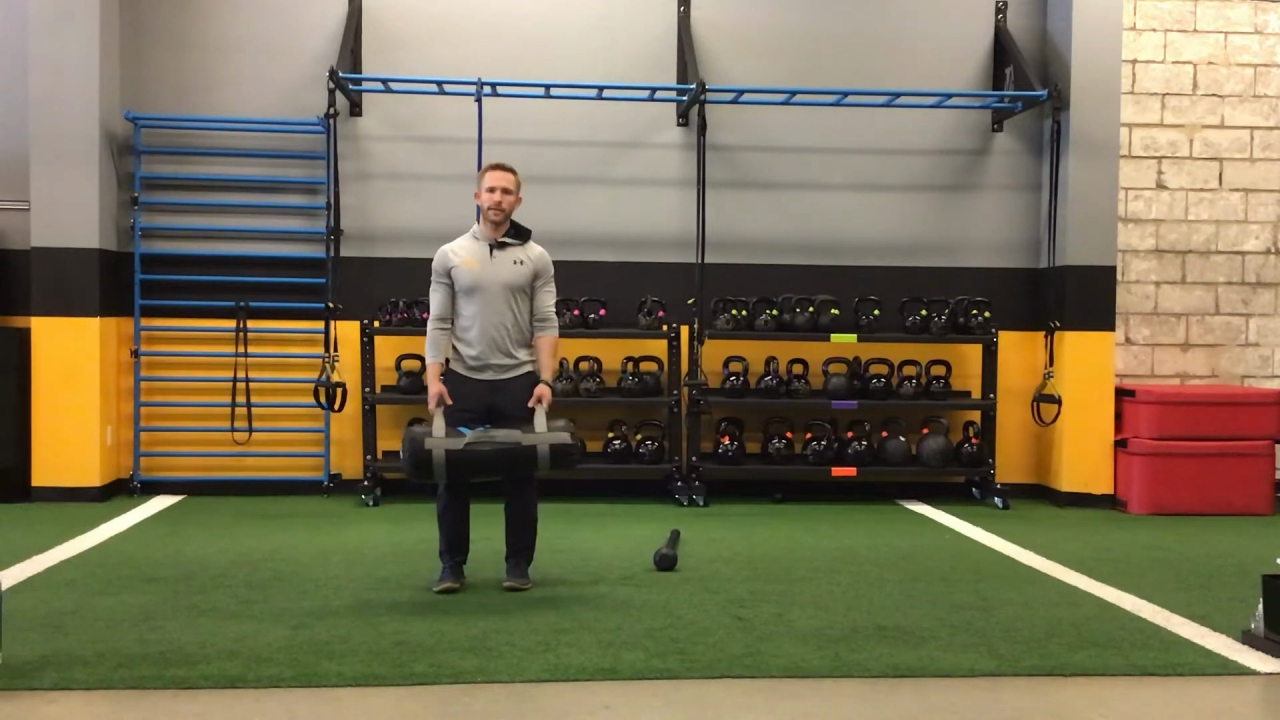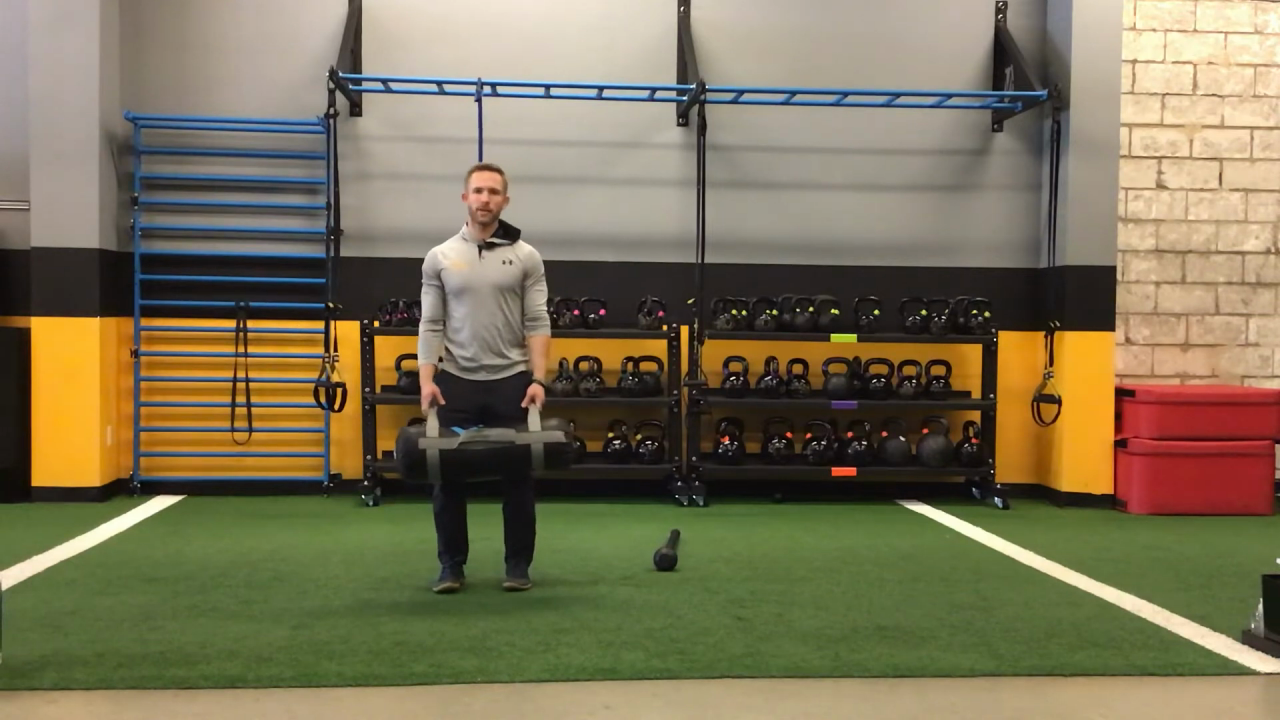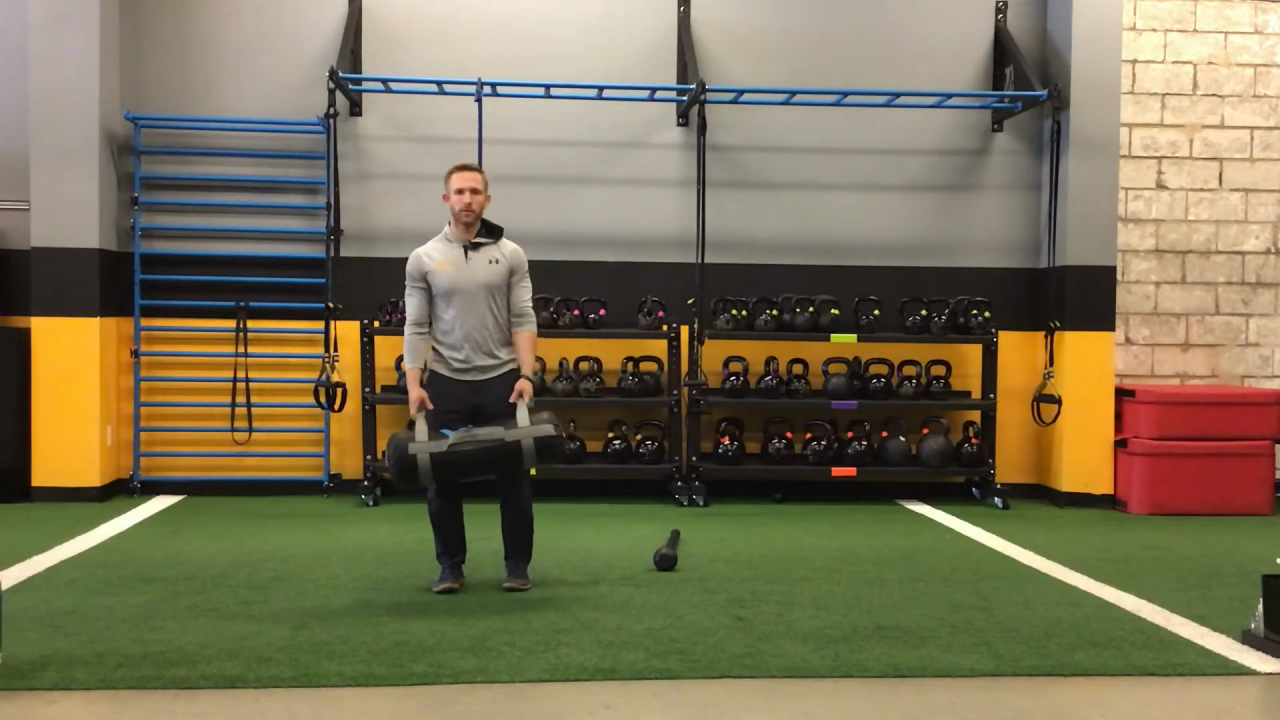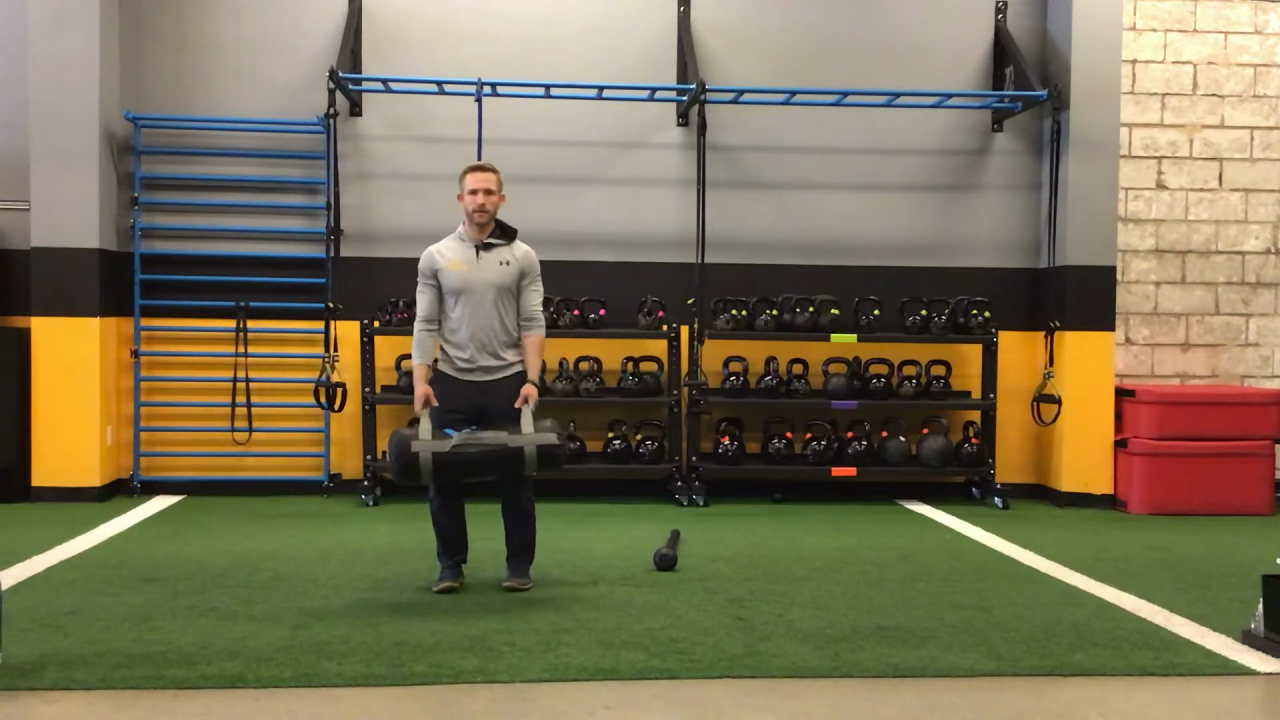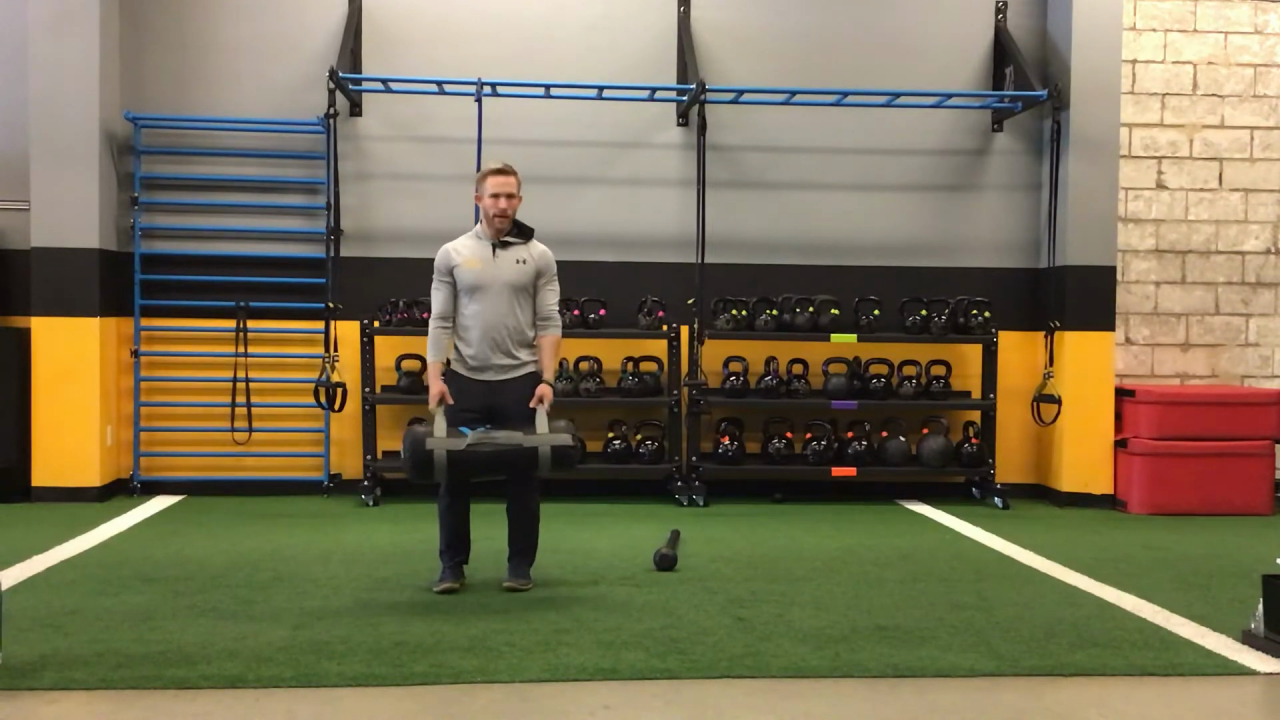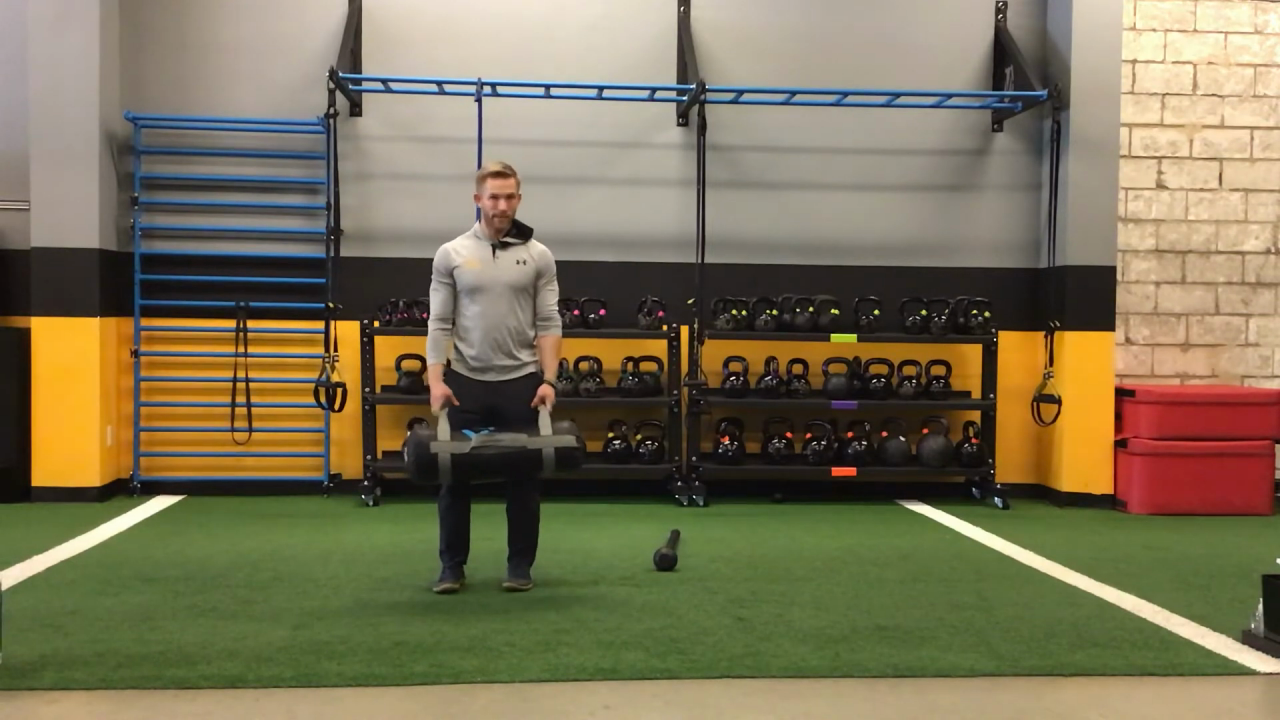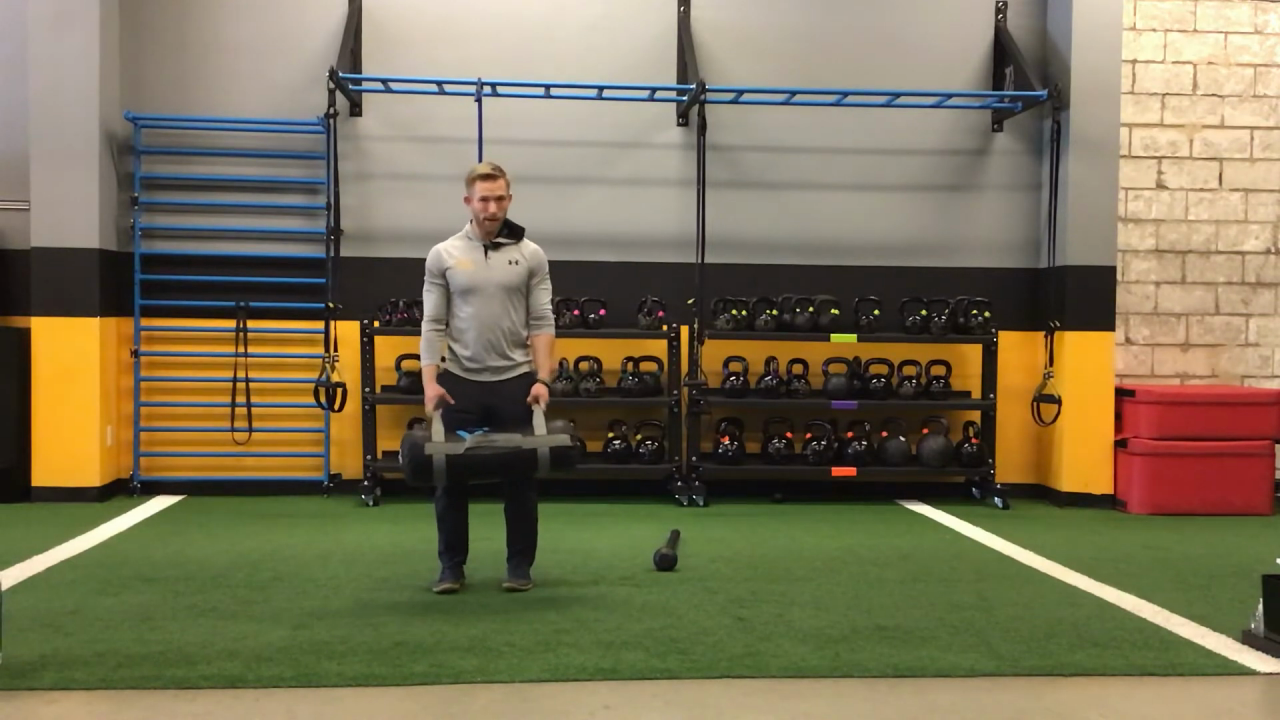
dt=0.4s
person 1, frame 1
left shoulder: (536, 258)
right shoulder: (450, 255)
left elbow: (545, 325)
right elbow: (439, 323)
left wrist: (544, 379)
right wrist: (434, 378)
left hip: (517, 383)
right hip: (463, 382)
left knee: (520, 478)
right knee: (453, 477)
left ankle: (518, 564)
right ankle: (452, 565)
person 1, frame 2
left shoulder: (526, 257)
right shoulder: (439, 257)
left elbow: (537, 324)
right elbow: (431, 325)
left wrist: (537, 379)
right wrist: (427, 379)
left hip: (510, 383)
right hip: (456, 383)
left knee: (517, 478)
right knee: (448, 478)
left ankle: (518, 565)
right ankle: (451, 566)
person 1, frame 3
left shoulder: (510, 255)
right shoulder: (423, 259)
left elbow: (523, 320)
right elbow: (416, 327)
left wrist: (526, 374)
right wrist: (414, 383)
left hip: (500, 381)
right hip: (446, 383)
left knee: (513, 477)
right knee: (443, 479)
left ankle: (517, 565)
right ankle: (451, 565)
person 1, frame 4
left shoulder: (522, 257)
right shoulder: (436, 257)
left elbow: (532, 324)
right elbow: (426, 325)
left wrist: (531, 379)
right wrist: (420, 381)
left hip: (507, 383)
right hip: (452, 383)
left knee: (516, 479)
right knee: (445, 478)
left ankle: (519, 565)
right ankle: (451, 565)
person 1, frame 5
left shoulder: (539, 256)
right shoulder: (452, 254)
left elbow: (549, 324)
right elbow: (440, 322)
left wrist: (546, 379)
right wrist: (435, 377)
left hip: (519, 383)
right hip: (464, 382)
left knee: (522, 478)
right knee: (454, 478)
left ankle: (520, 565)
right ankle: (452, 565)
person 1, frame 6
left shoulder: (538, 256)
right shoulder: (451, 254)
left elbow: (548, 324)
right elbow: (439, 323)
left wrist: (548, 380)
right wrist: (436, 380)
left hip: (520, 384)
right hip: (465, 383)
left knee: (523, 479)
right knee: (454, 478)
left ankle: (520, 565)
right ankle: (452, 566)
person 1, frame 7
left shoulder: (531, 255)
right shoulder: (443, 255)
left elbow: (542, 322)
right elbow: (433, 324)
left wrist: (542, 379)
right wrist: (431, 381)
left hip: (515, 383)
right hip: (460, 383)
left knee: (520, 479)
right knee: (451, 479)
left ankle: (520, 565)
right ankle: (451, 566)
